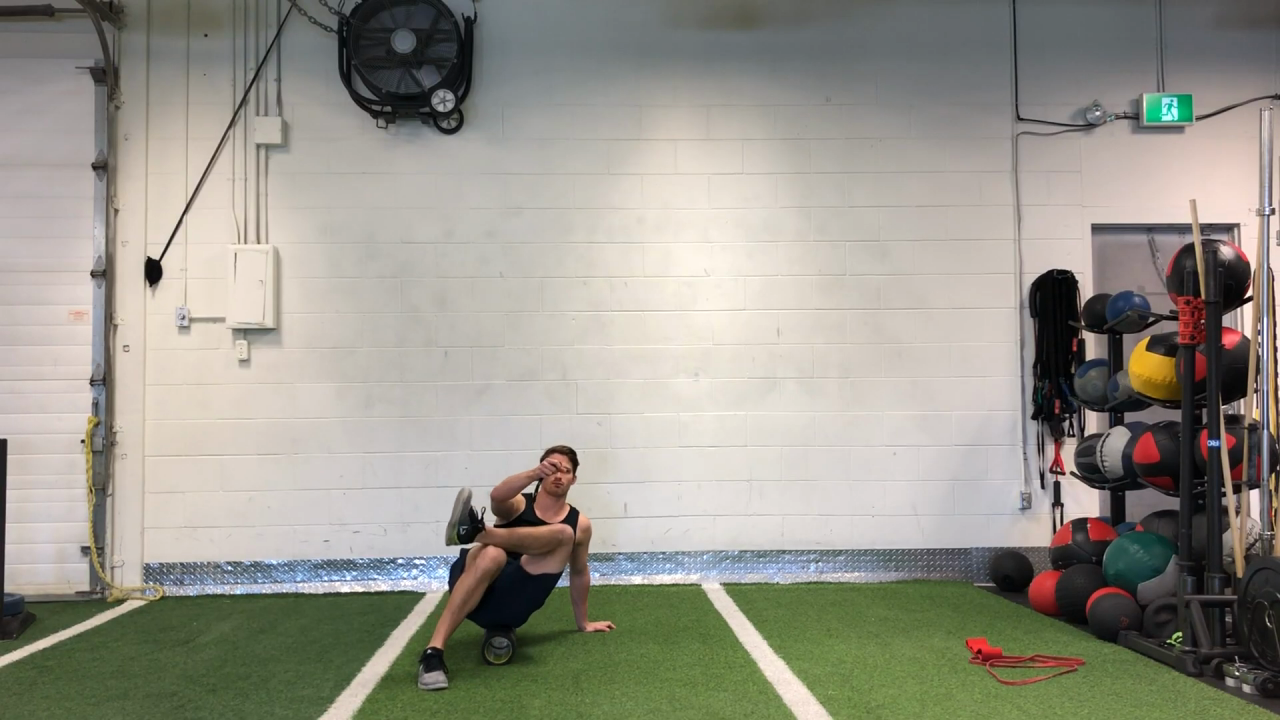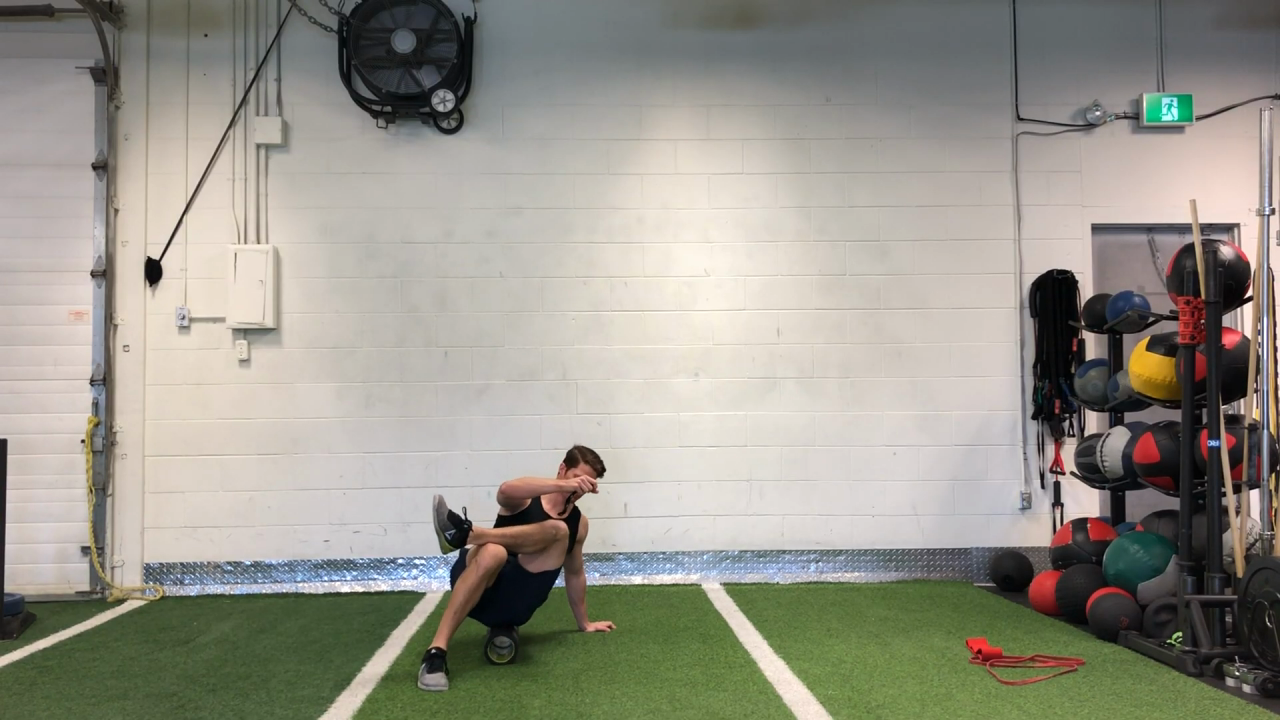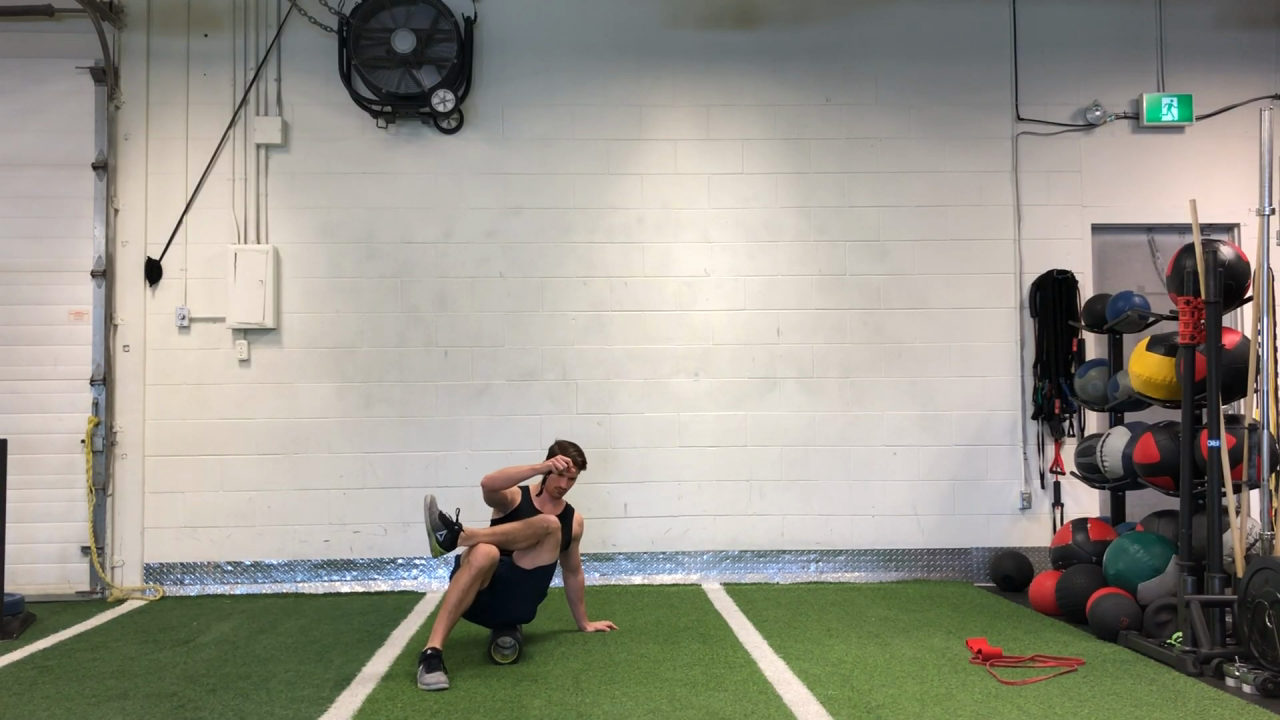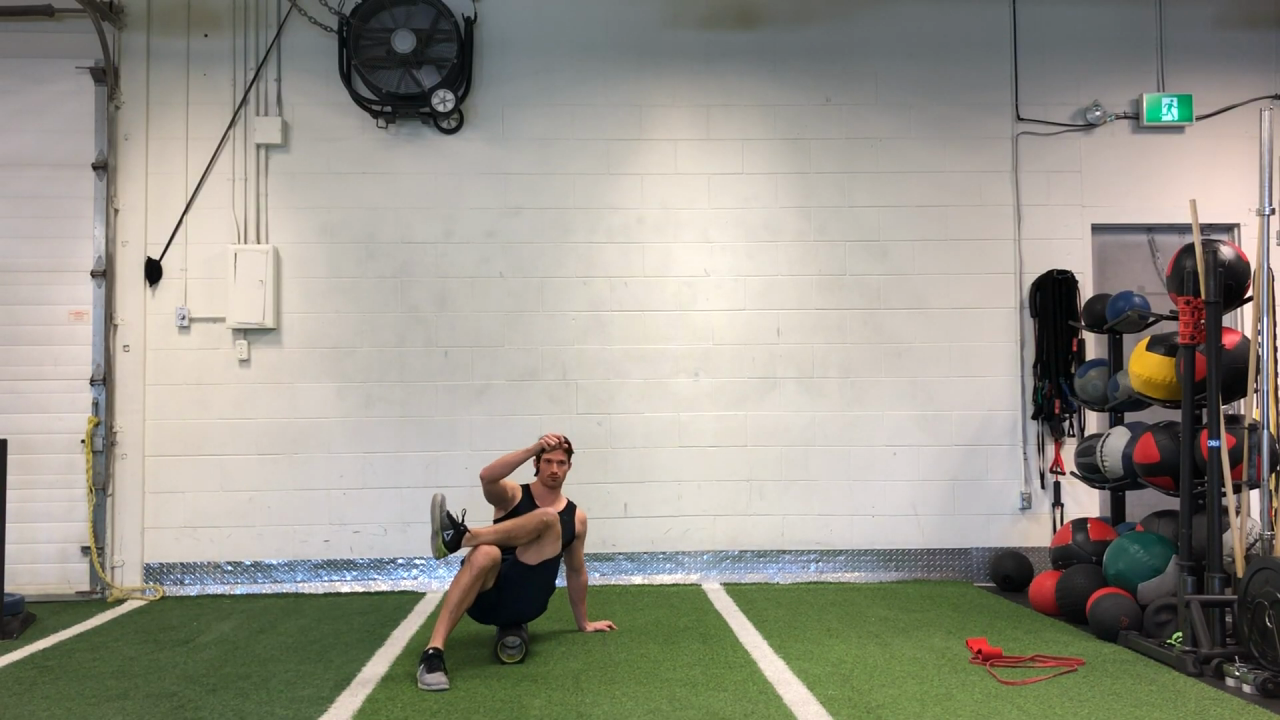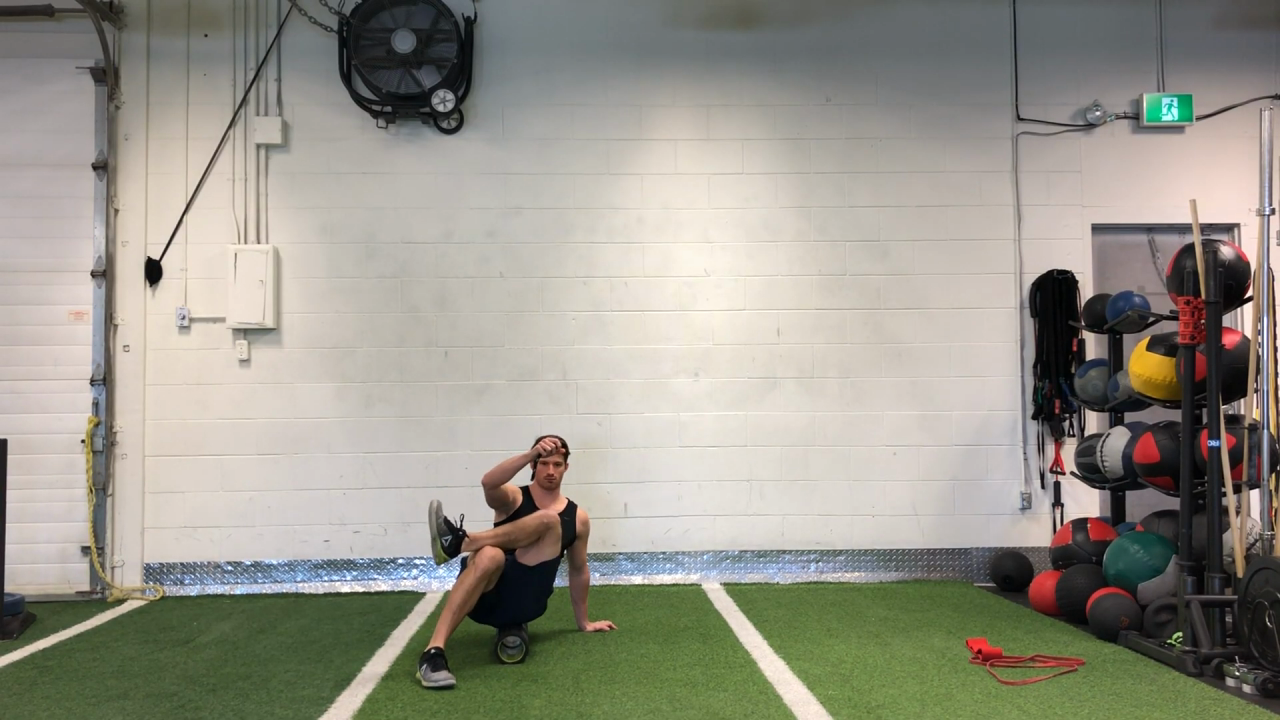
dt=1s
person 1, frame 1
left shoulder: (580, 524)
right shoulder: (517, 505)
left elbow: (579, 574)
right elbow: (497, 496)
left wrist: (583, 622)
right wrist: (534, 474)
left hip: (513, 605)
right hip: (481, 593)
left knee: (563, 533)
right knee: (492, 555)
right ankle: (433, 652)
person 1, frame 2
left shoulder: (579, 523)
right shoulder: (525, 499)
left elbow: (575, 573)
right elbow: (506, 490)
left wrist: (584, 622)
right wrist: (564, 485)
left hip: (513, 608)
right hip: (476, 588)
left knee: (559, 531)
right knee: (493, 552)
right ankle: (436, 653)
person 1, frame 3
left shoulder: (573, 521)
right shoulder: (513, 497)
left elbow: (572, 573)
right elbow: (488, 484)
left wrist: (583, 622)
right wrist: (541, 468)
left hip: (515, 609)
right hip: (477, 594)
left knee: (550, 525)
right knee: (485, 552)
right ankle: (432, 652)
person 1, frame 4
left shoulder: (576, 517)
right shoulder: (512, 495)
left elbow: (576, 572)
right elbow: (487, 477)
left wrist: (584, 622)
right wrist: (535, 448)
left hip: (526, 602)
right hip: (487, 595)
left knee: (548, 518)
right knee: (486, 553)
right ankle: (433, 653)
person 1, frame 5
left shoulder: (578, 518)
right shoulder: (513, 498)
left elbow: (578, 571)
right elbow: (488, 483)
left wrist: (583, 621)
right wrist: (532, 453)
left hip: (524, 604)
right hip: (486, 594)
left knee: (549, 520)
right knee: (490, 555)
right ankle: (434, 653)
